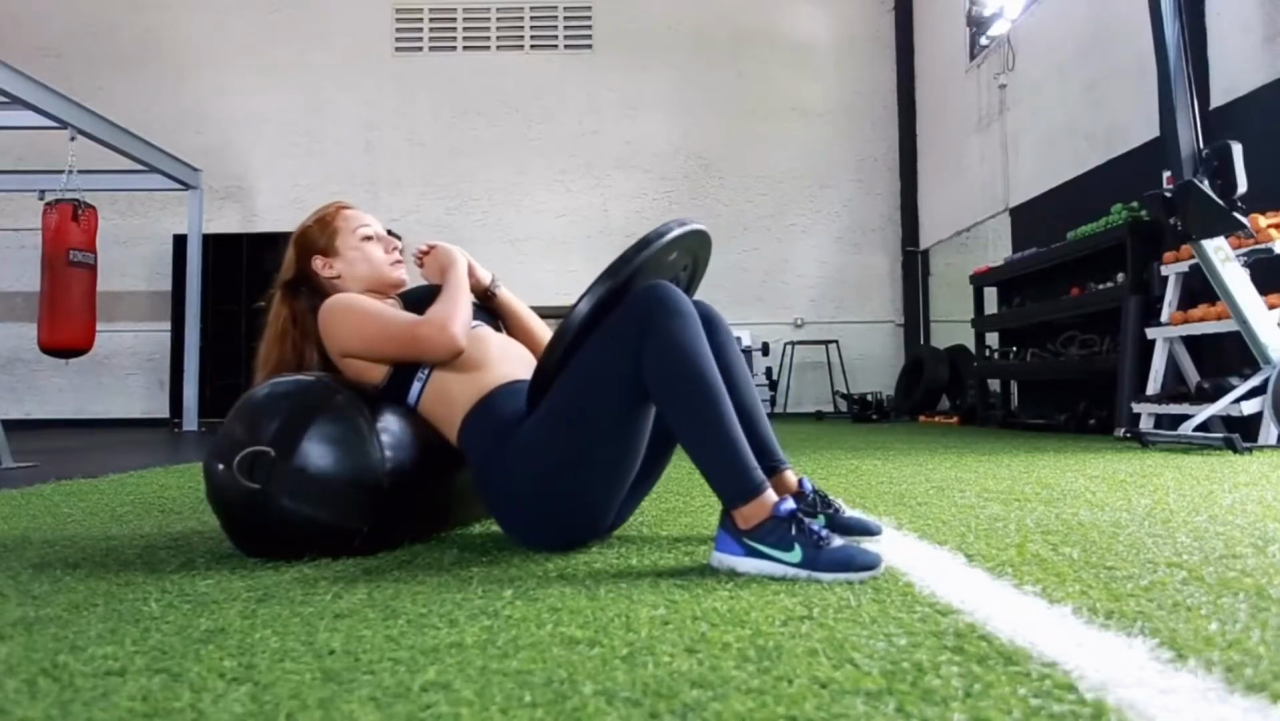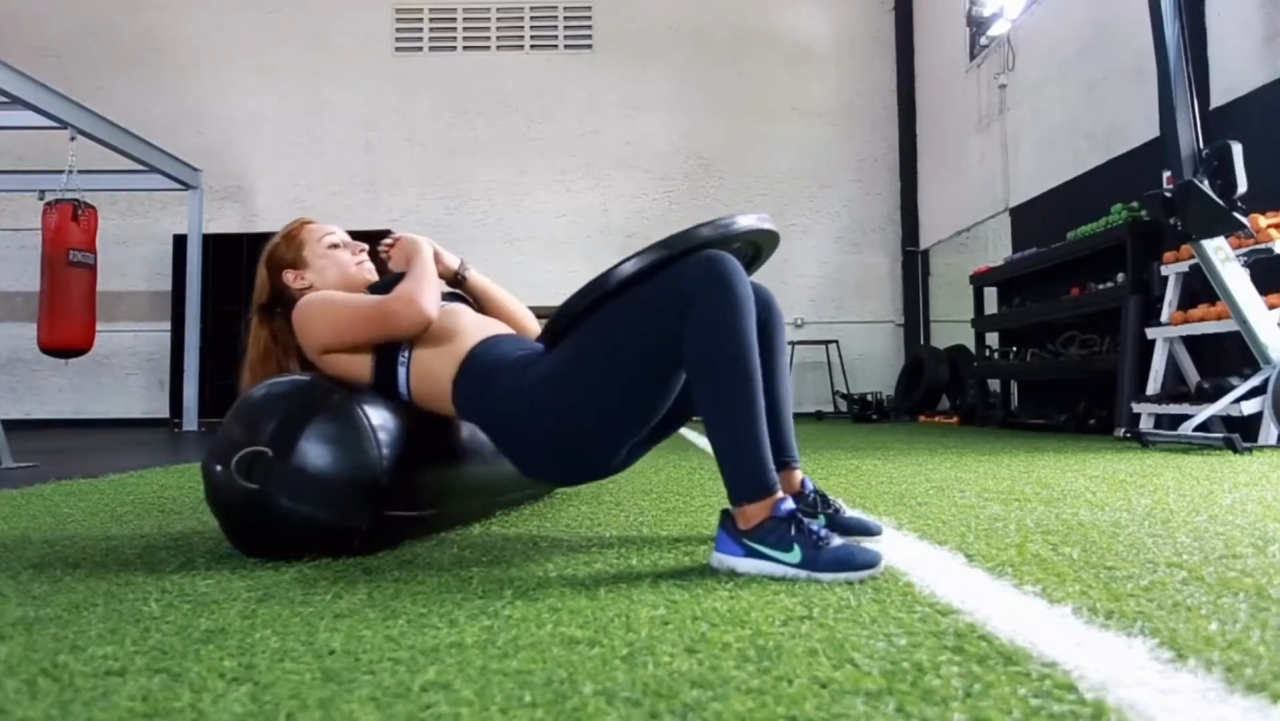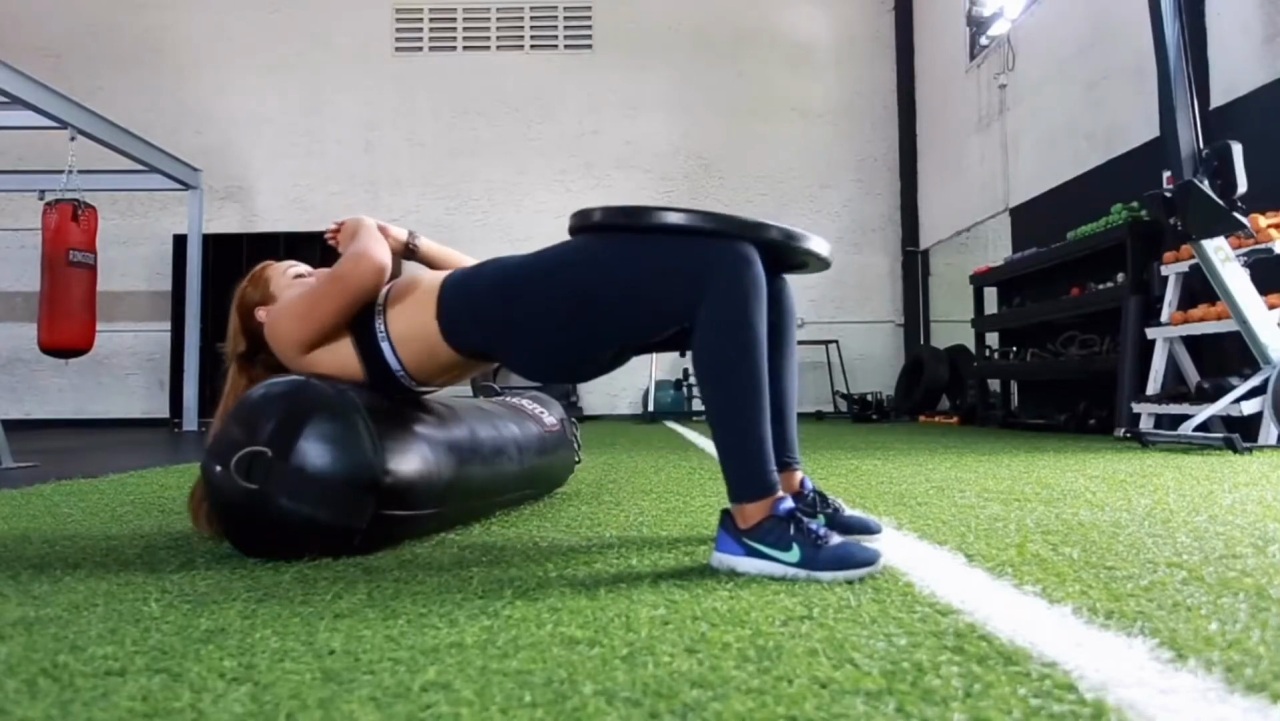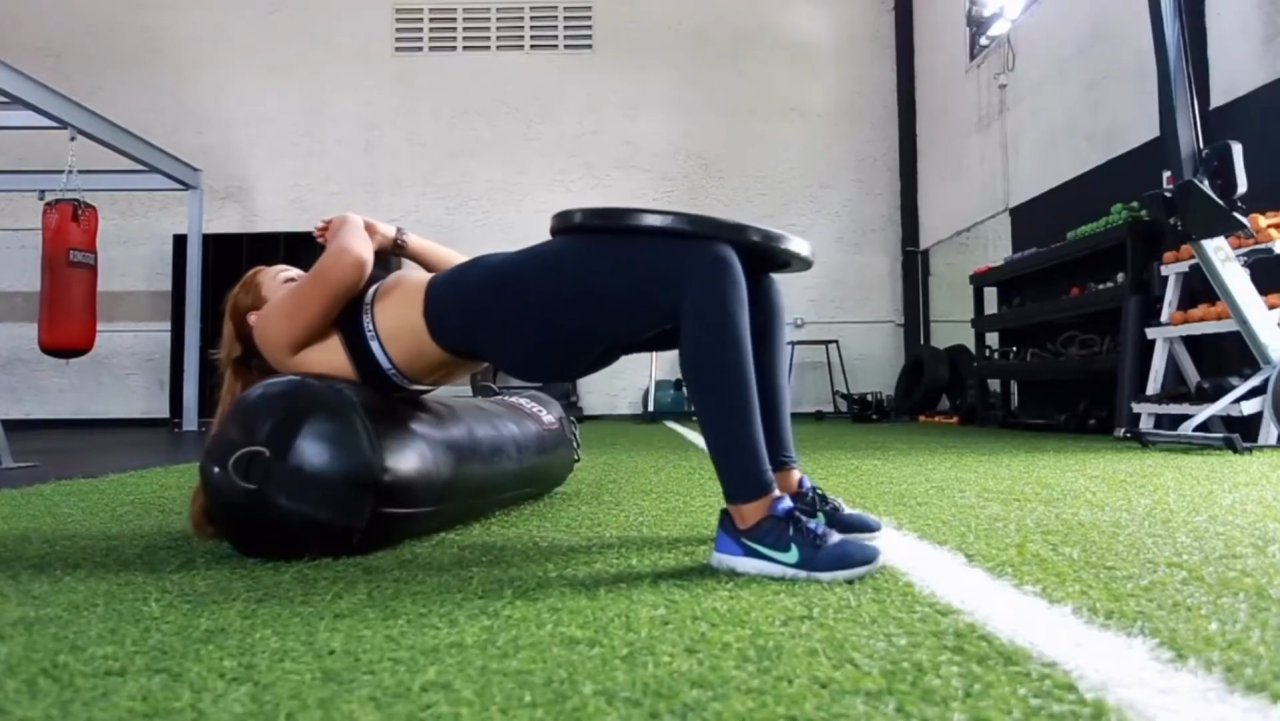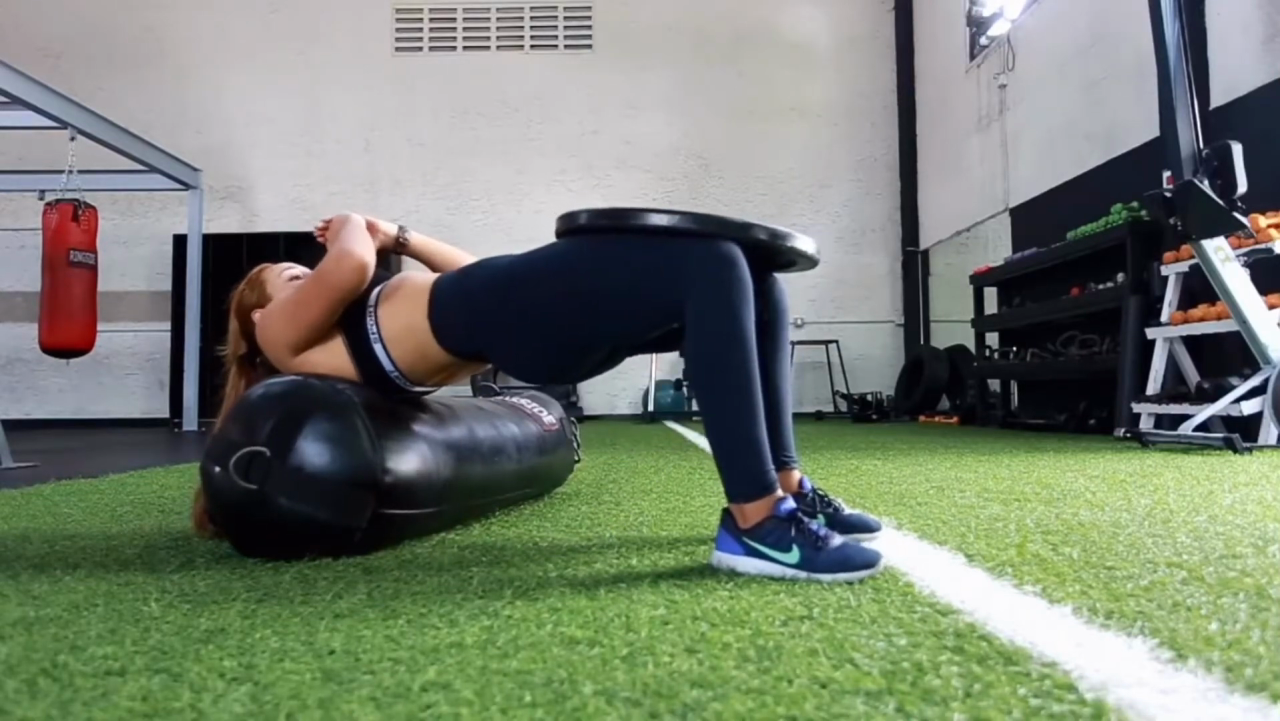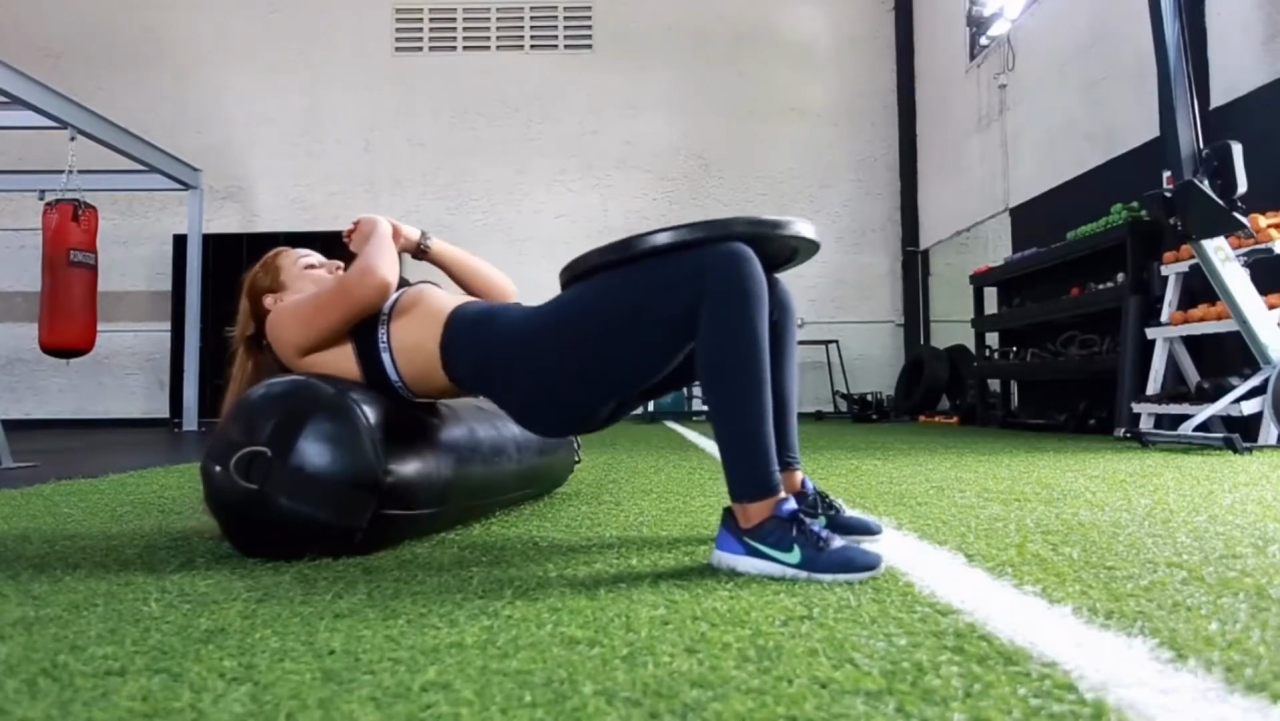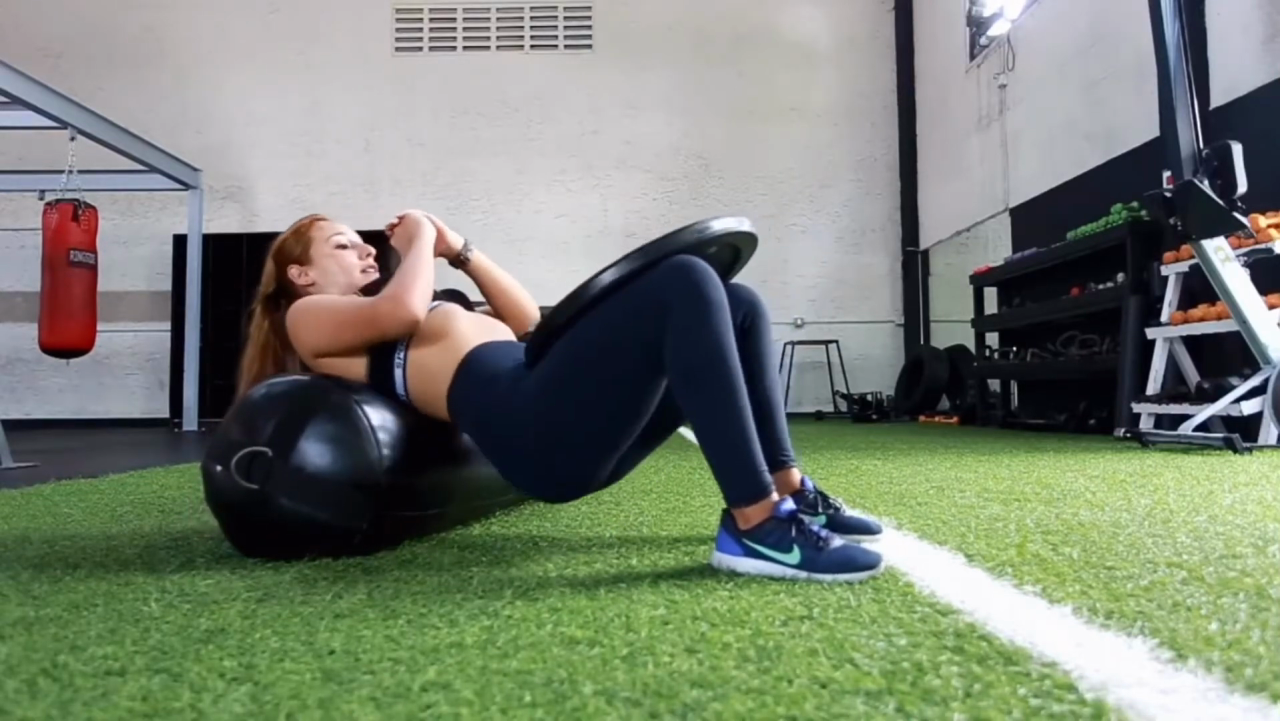
dt=0.3s
person 1, frame 1
left shoulder: (404, 317)
right shoulder: (341, 314)
left elbow: (544, 357)
right elbow: (443, 338)
left wrist: (485, 283)
right wrist: (454, 272)
left hip: (586, 476)
right hip: (541, 480)
left knee: (696, 321)
right knee: (657, 307)
left ankle: (788, 494)
right ankle: (756, 526)
person 1, frame 2
left shoulder: (383, 319)
right shoulder: (316, 318)
left elbow: (523, 327)
right elbow: (416, 314)
left wrist: (453, 268)
right wrist: (419, 262)
left hip: (576, 403)
right hip: (545, 408)
left knee: (749, 304)
right knee: (710, 280)
left ankle: (791, 493)
right ankle: (758, 527)
person 1, frame 3
left shoulder: (360, 323)
right shoulder: (291, 330)
left elbow: (478, 272)
right elbow: (366, 267)
left wrist: (406, 242)
right wrist: (368, 236)
left hip: (546, 301)
right hip: (526, 309)
left knee: (760, 284)
right knee: (727, 266)
left ankle: (787, 490)
right ankle: (757, 524)
person 1, frame 4
left shoulder: (379, 340)
right shoulder: (282, 333)
left elbow: (460, 270)
right elbow: (346, 263)
left wrist: (393, 238)
right wrist: (350, 232)
left hip: (548, 317)
right hip: (512, 311)
left knee: (746, 281)
right knee: (706, 267)
left ankle: (786, 490)
right ankle: (755, 526)
person 1, frame 5
left shoulder: (377, 341)
right shoulder: (284, 333)
left elbow: (467, 270)
right elbow: (349, 263)
left wrist: (397, 236)
right wrist: (353, 231)
left hip: (546, 318)
right hip: (518, 313)
left knee: (749, 281)
right knee: (712, 267)
left ankle: (786, 489)
right ankle: (757, 524)
person 1, frame 6
left shoulder: (362, 323)
right shoulder: (290, 328)
left elbow: (501, 296)
right elbow: (373, 281)
left wrist: (418, 243)
right wrist: (377, 238)
left hip: (545, 343)
right hip: (534, 365)
left knee: (762, 296)
right knee: (728, 271)
left ankle: (789, 491)
right ankle: (760, 525)
person 1, frame 7
left shoulder: (384, 324)
right shoulder: (308, 318)
left elbow: (525, 318)
right elbow: (400, 310)
left wrist: (456, 248)
right wrist: (419, 245)
left hip: (573, 418)
right hip: (537, 423)
left knee: (737, 305)
right knee: (684, 284)
left ankle: (788, 490)
right ankle: (758, 527)
